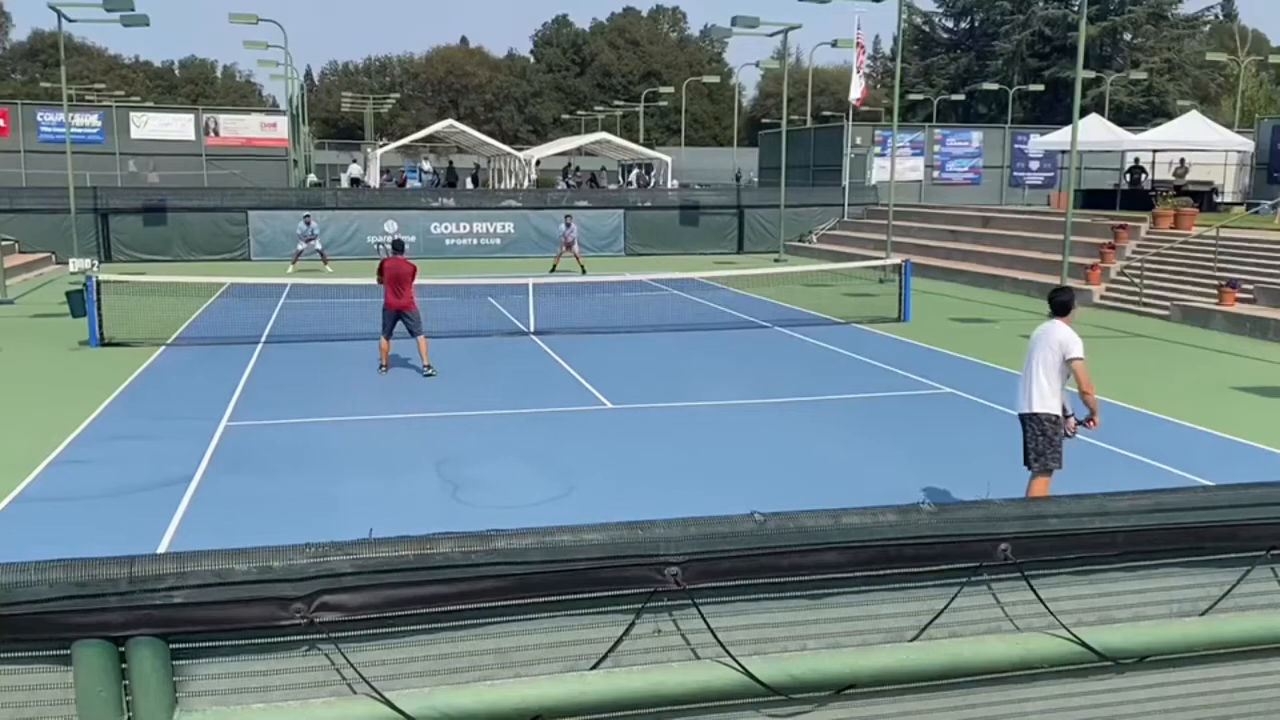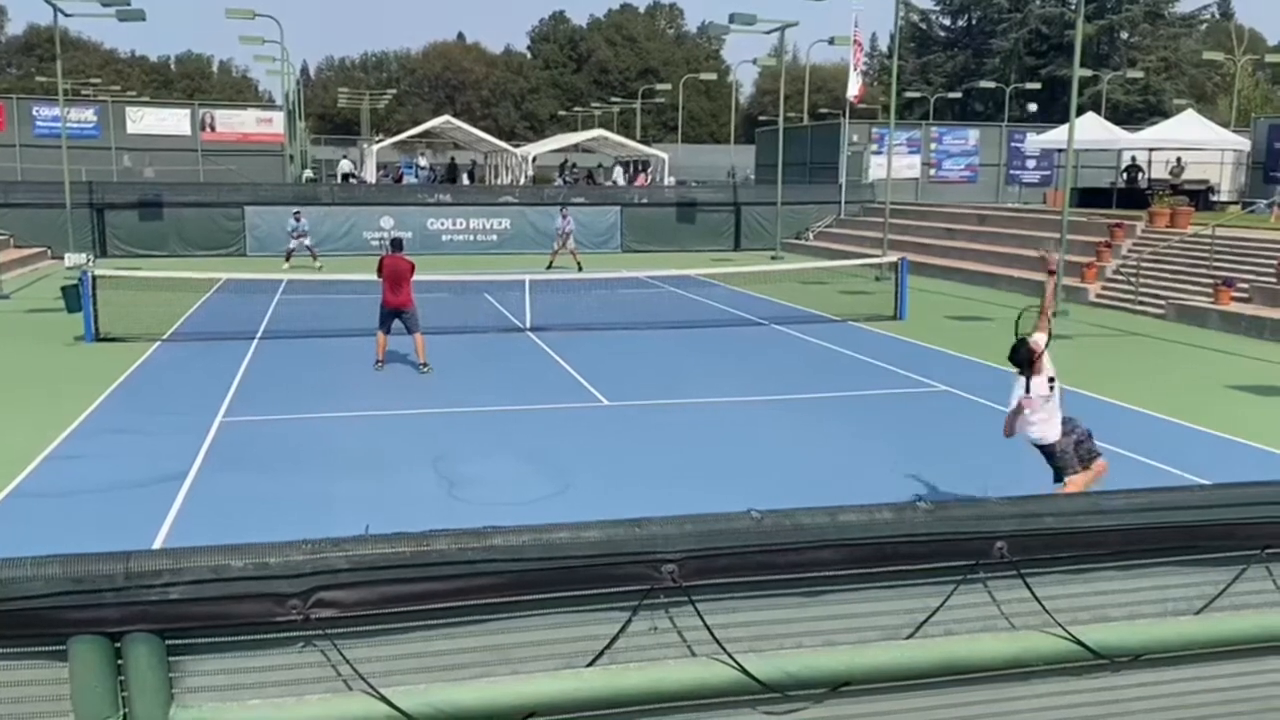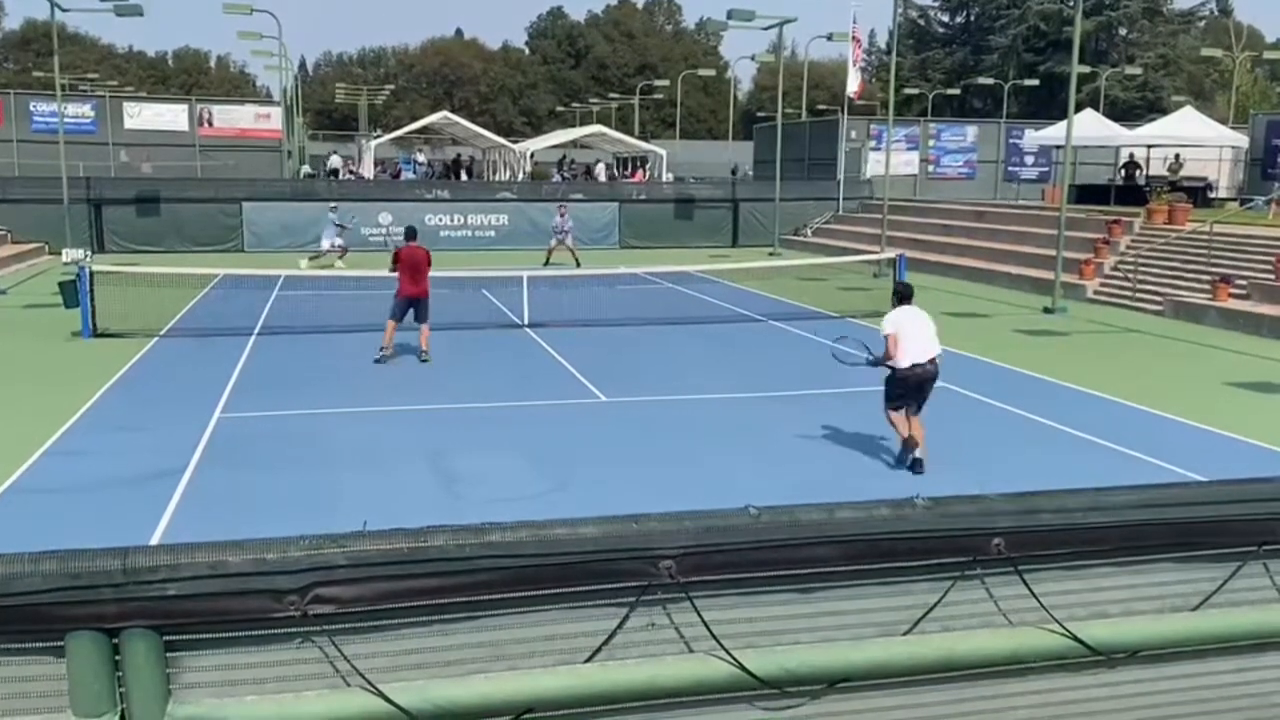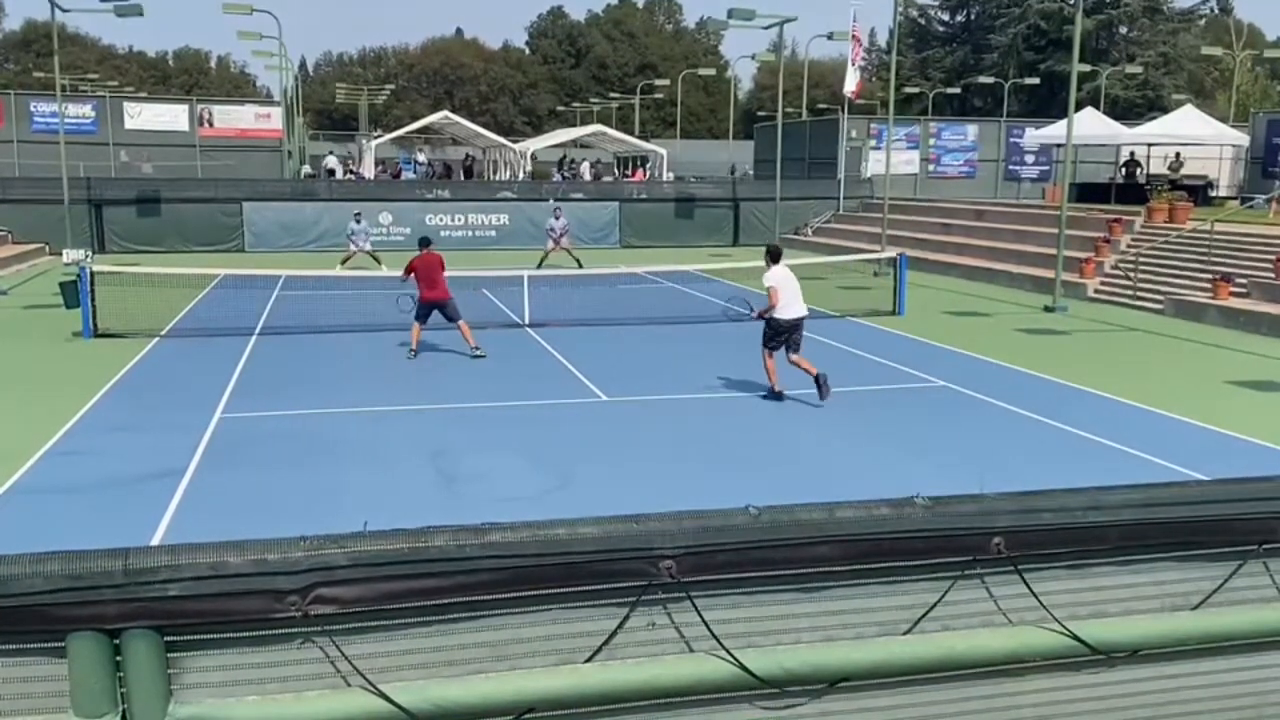
dt=1s
person 1, frame 1
left shoulder: (1042, 330)
right shoulder: (1070, 339)
right elbow: (1085, 388)
left wrist: (1067, 414)
right wrist: (1094, 412)
left hip: (1029, 407)
right hip: (1043, 411)
left knee: (1042, 469)
right knee: (1042, 471)
person 1, frame 2
left shoulder: (1037, 347)
right shoulder: (1024, 390)
left elbow: (1045, 313)
right elbow: (1008, 432)
left wrist: (1052, 275)
right wrist: (1017, 411)
left hip: (1066, 427)
right hip: (1051, 438)
left knee: (1099, 466)
right knee: (1075, 483)
person 1, frame 3
left shoulder: (891, 319)
right shoulder: (924, 315)
left elbow: (892, 353)
left wrist: (881, 360)
left hip: (906, 370)
right hip: (930, 368)
left knee: (892, 411)
right knee: (913, 414)
left ankle: (907, 439)
right ankle: (918, 460)
person 1, frame 4
left shoulder: (769, 275)
right shoulder: (787, 272)
left elbow: (773, 303)
left wrist: (762, 312)
left hip: (780, 319)
right hip: (798, 317)
left knee: (767, 351)
right knee: (793, 357)
left ankle: (775, 391)
right ankle: (817, 376)
